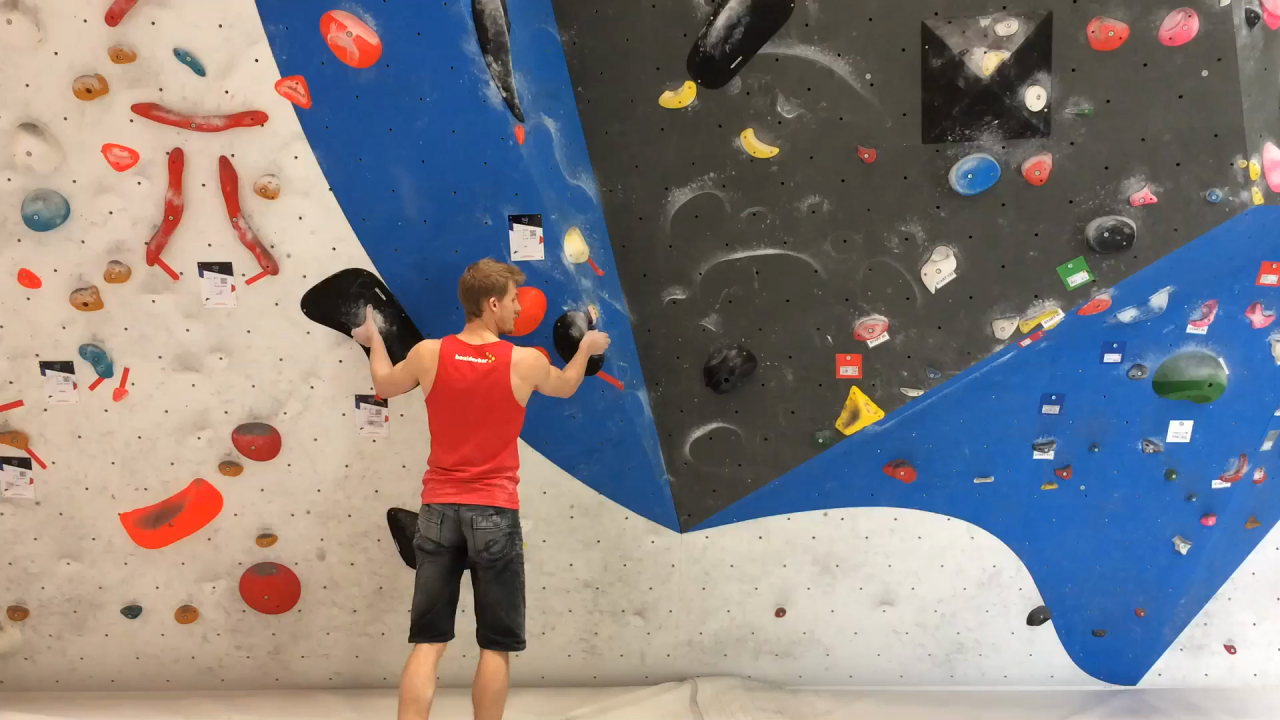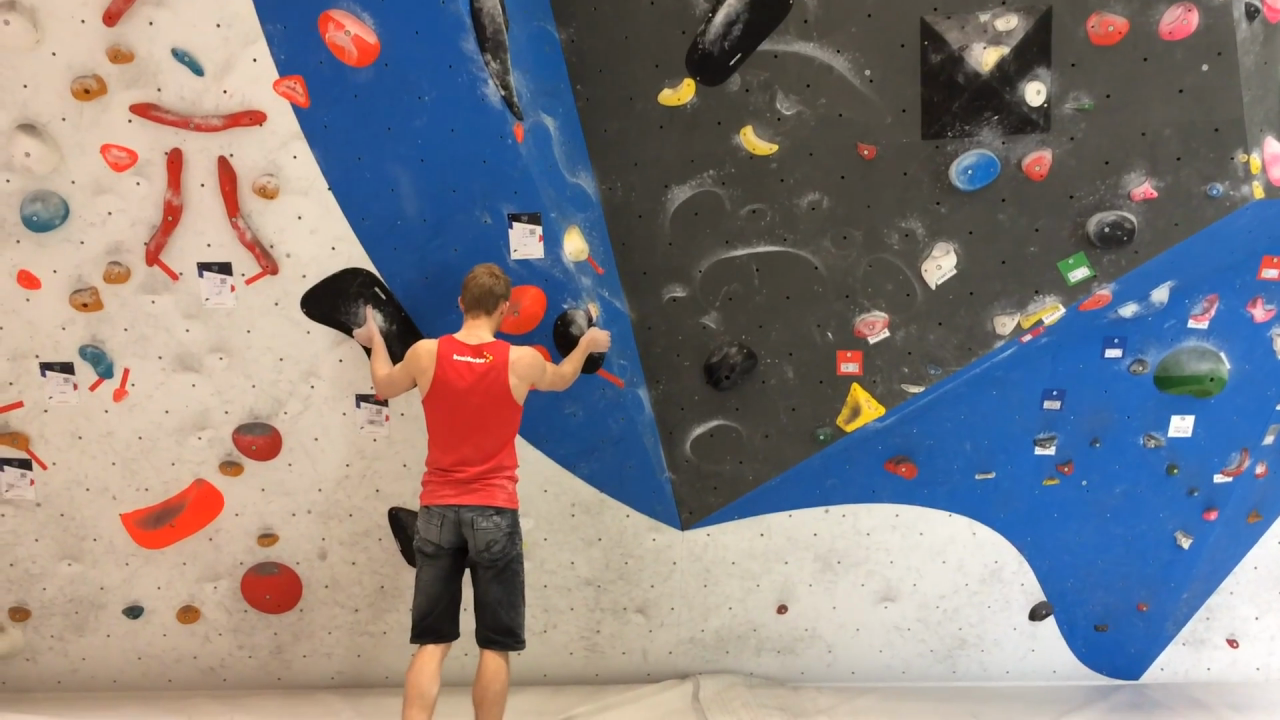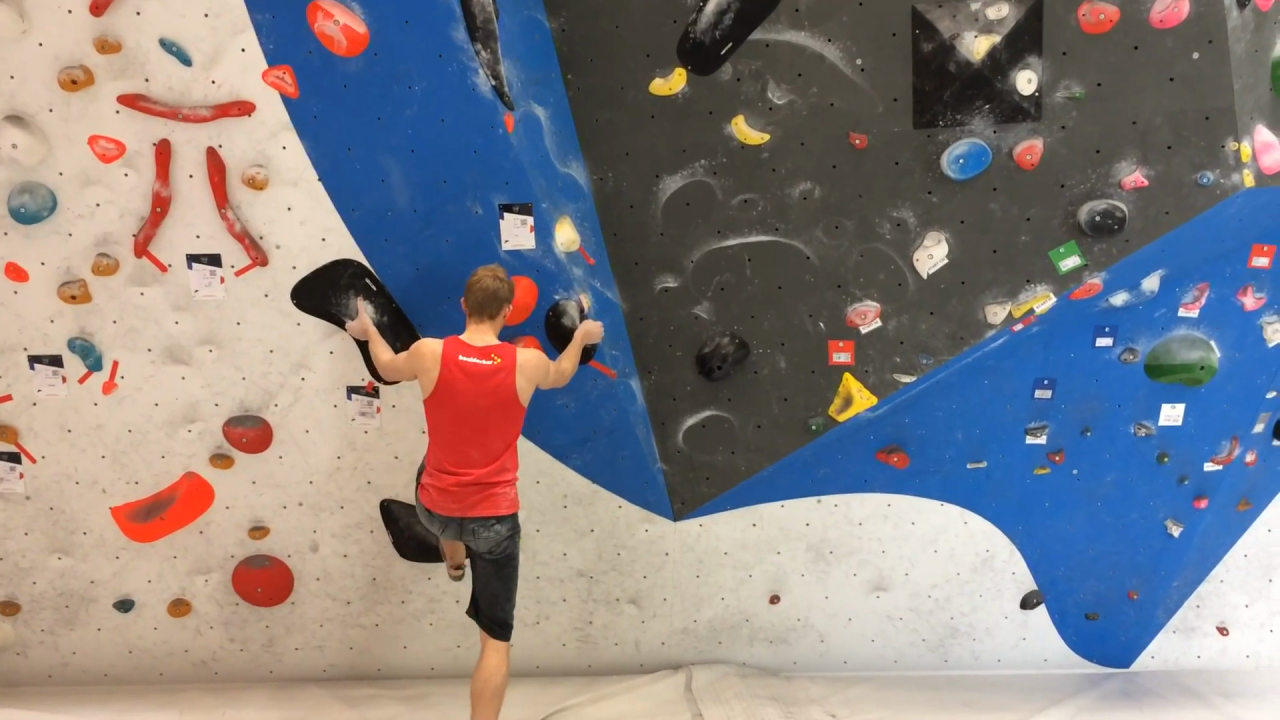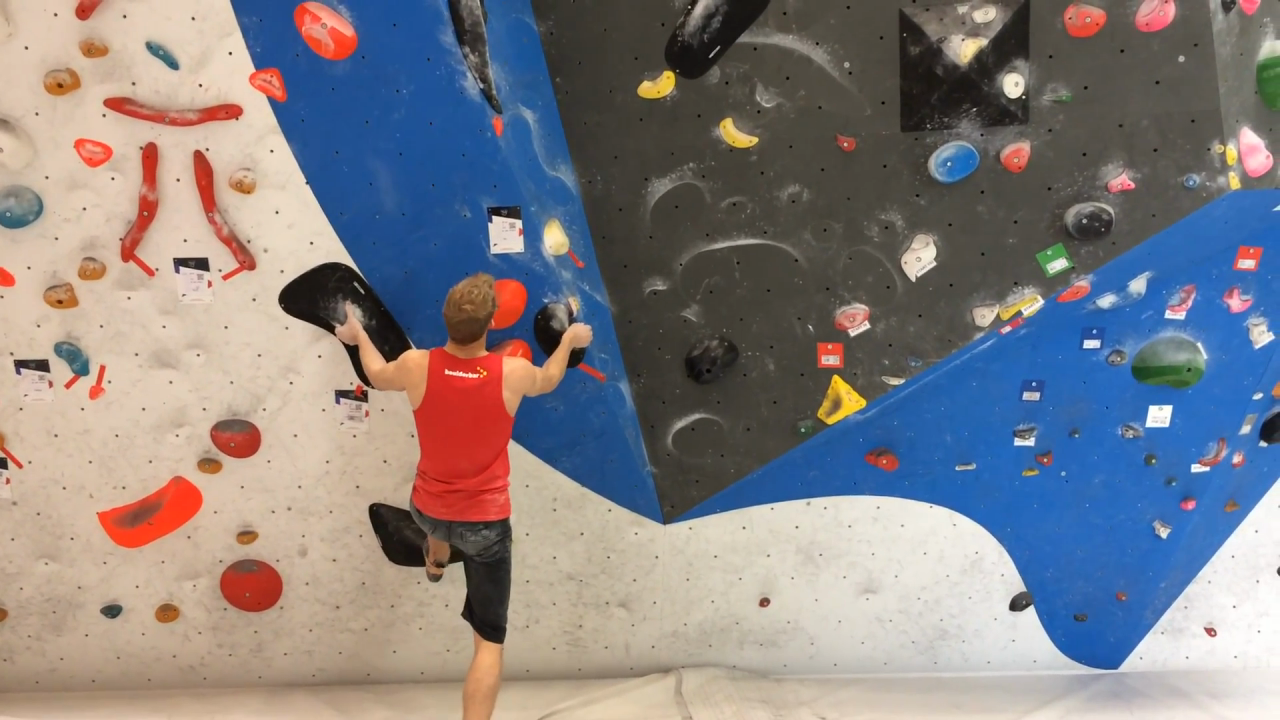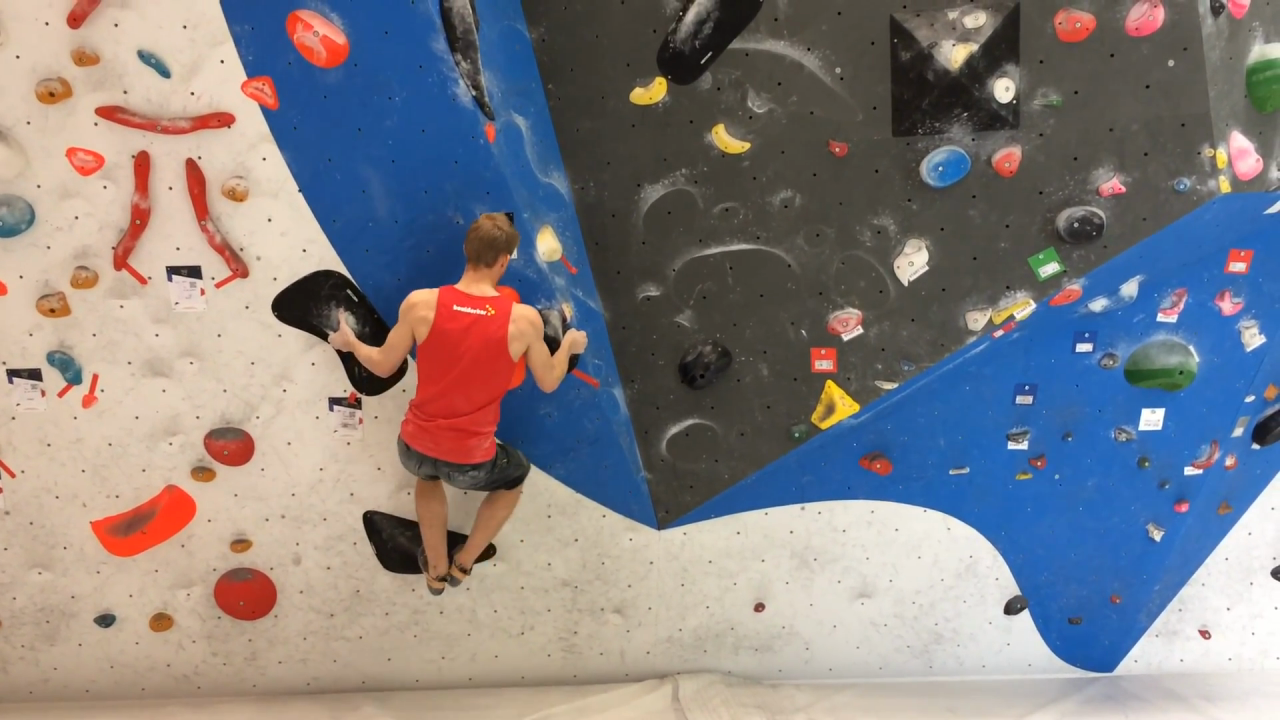
dt=1s
person 1, frame 1
left shoulder: (428, 354)
right shoulder: (526, 363)
left elbow: (384, 385)
right elbow: (566, 385)
left wrist: (373, 340)
right wrist: (587, 348)
left hip: (439, 510)
right hip: (494, 512)
left knee: (428, 641)
right knee: (496, 645)
person 1, frame 2
left shoulder: (425, 353)
right shoulder: (522, 360)
left elbow: (384, 385)
right elbow: (561, 378)
left wrist: (374, 339)
right wrist: (586, 344)
left hip: (437, 510)
right hip: (493, 511)
left knee: (431, 642)
right knee: (495, 645)
person 1, frame 3
left shoulder: (428, 353)
right shoulder: (527, 363)
left elbow: (388, 368)
right elbow: (561, 374)
left wrist: (368, 330)
right wrist: (582, 337)
left hip: (436, 508)
right hip: (495, 516)
right knee: (495, 639)
left ankle: (454, 558)
person 1, frame 4
left shoulder: (415, 366)
right shoulder: (513, 373)
left elbow: (377, 375)
right elbow: (549, 379)
left wrist: (358, 335)
right wrist: (569, 340)
left hip: (428, 510)
right hip: (486, 522)
right knee: (489, 641)
left ankle: (437, 558)
person 1, frame 5
left shoulder: (420, 304)
right shoulder: (524, 320)
left elbow: (383, 365)
right elbow: (548, 382)
left wrist: (349, 342)
right wrist: (569, 344)
left hip: (415, 446)
right hip: (471, 461)
left knee: (428, 476)
right knee: (514, 476)
left ankle: (436, 571)
right ankle: (462, 565)
